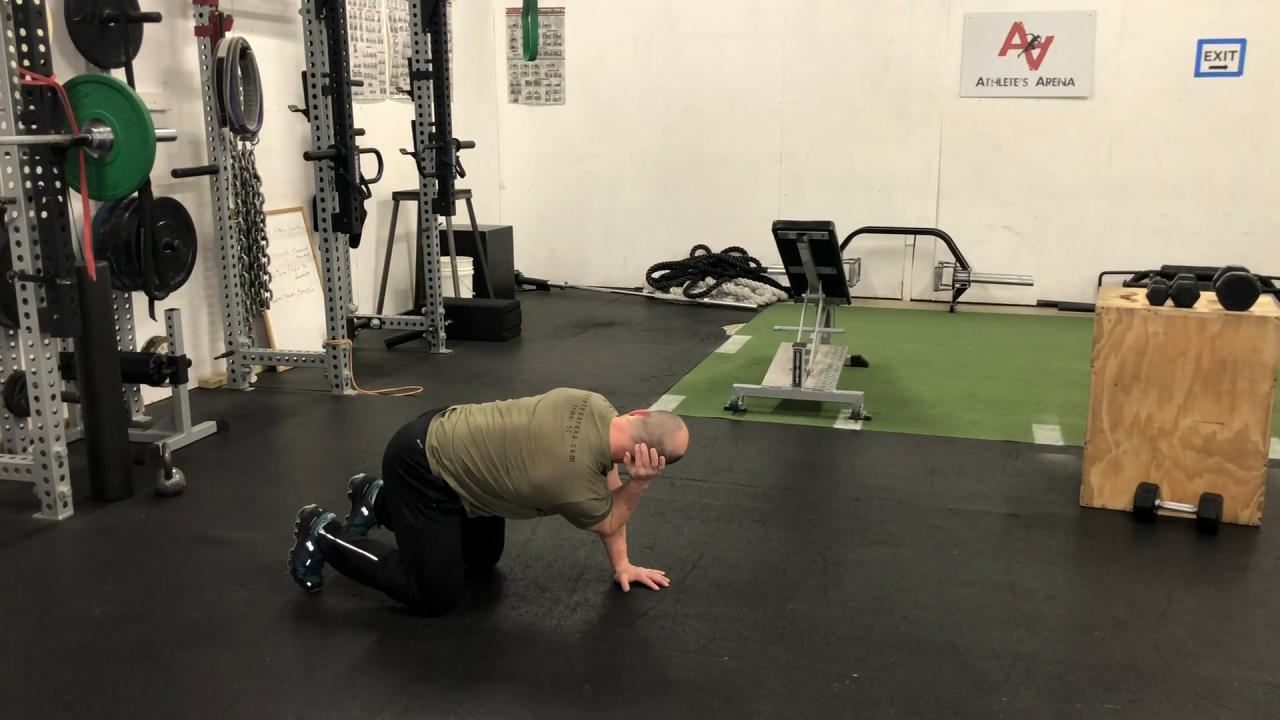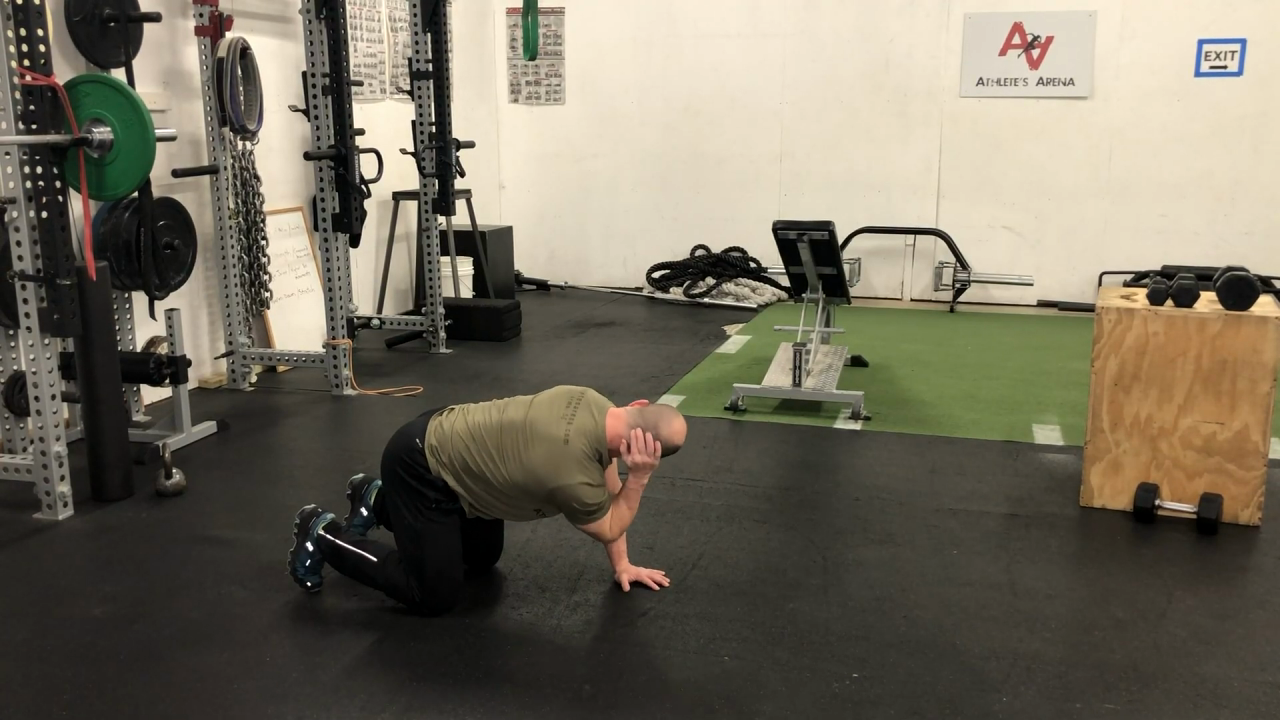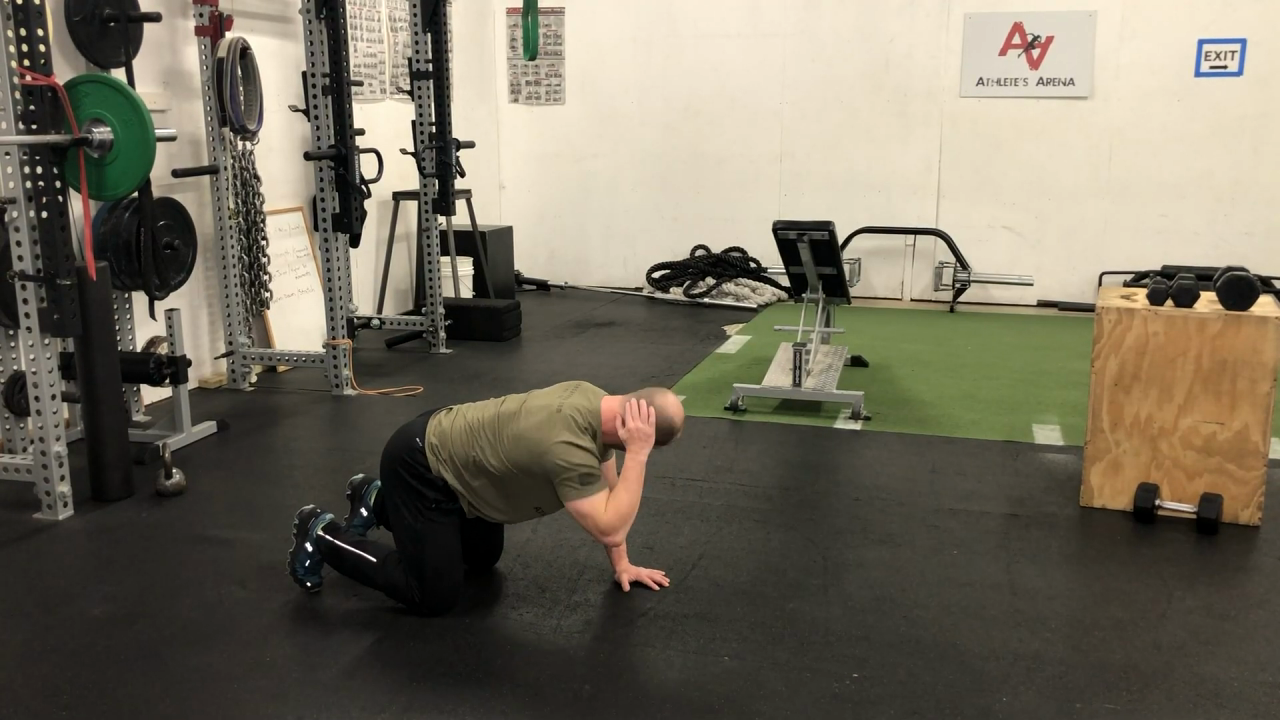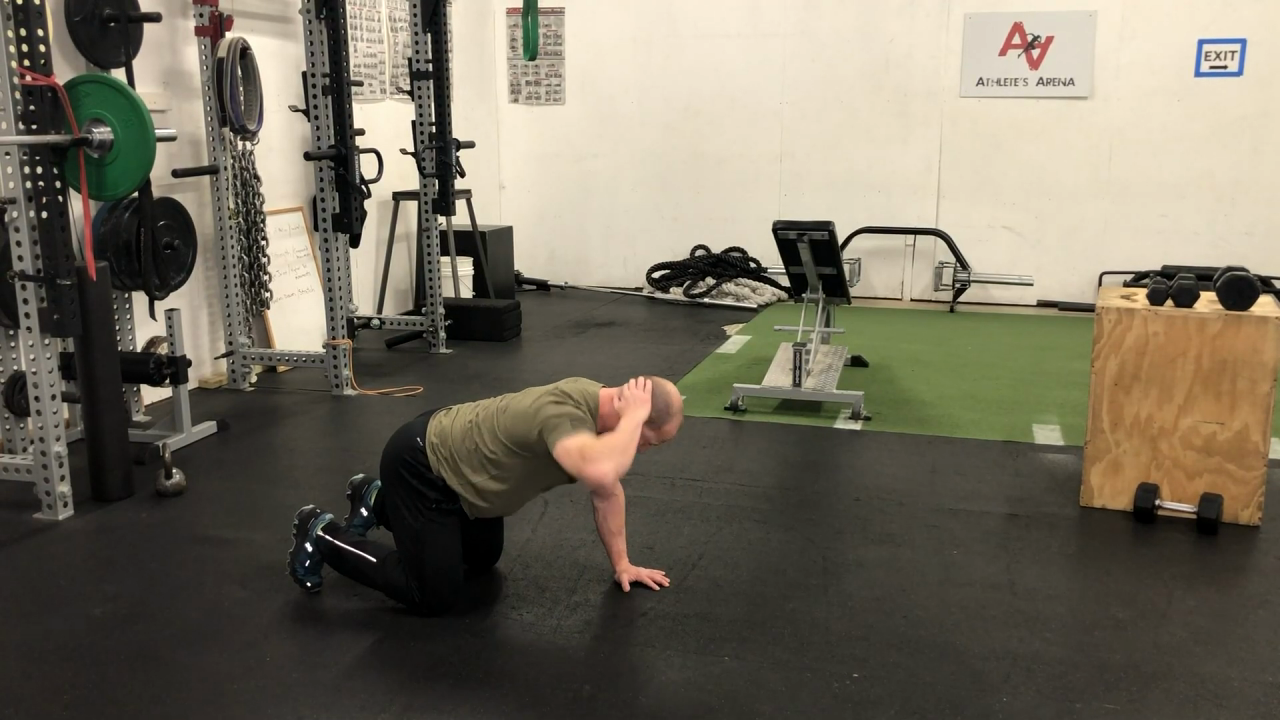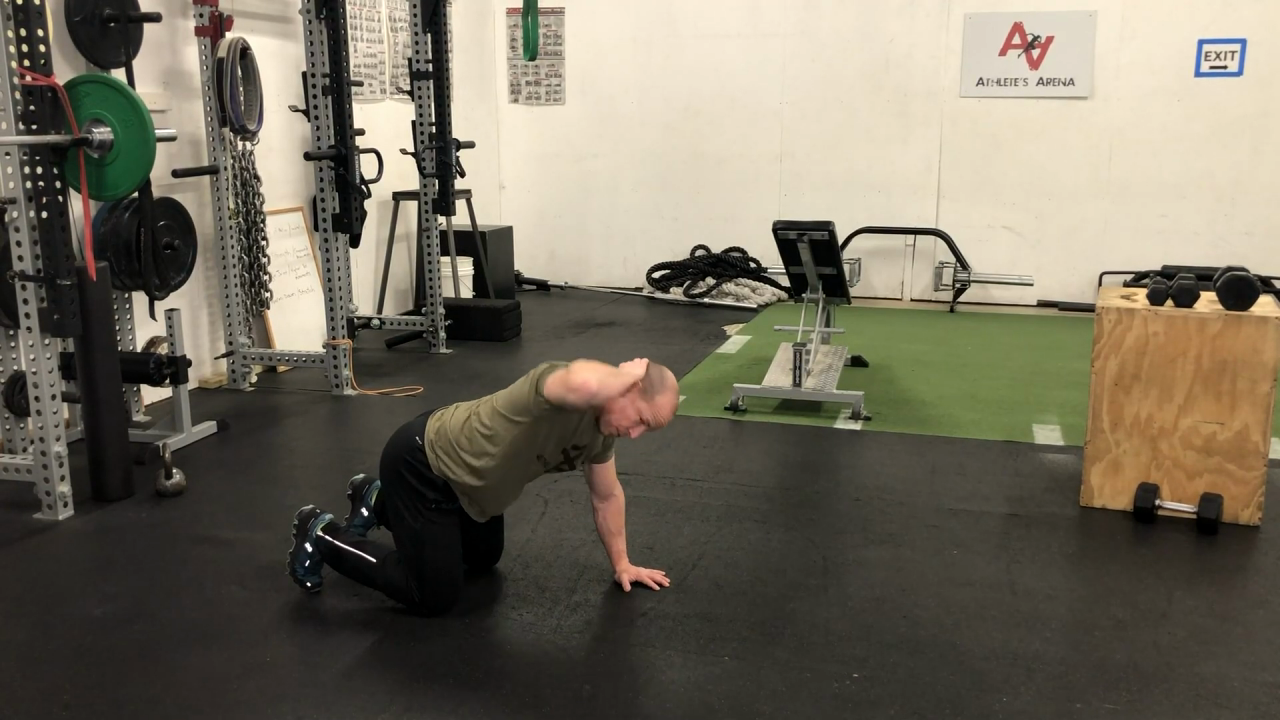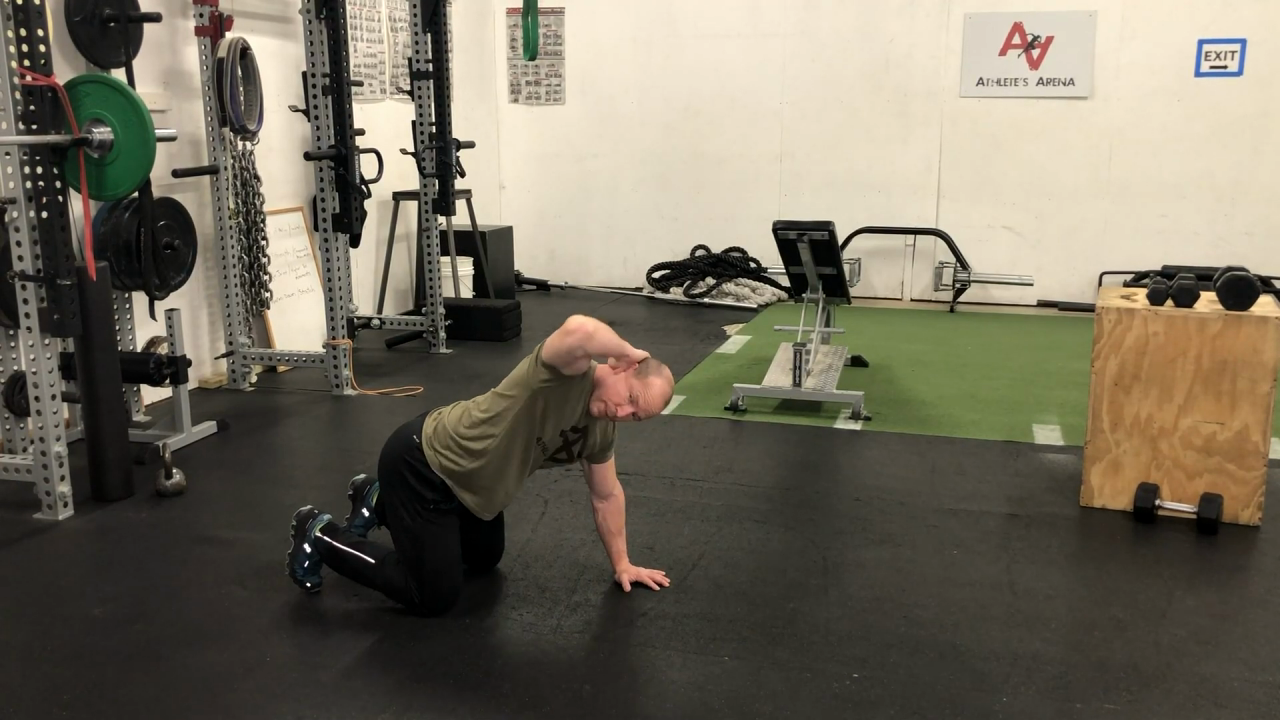
dt=0.3s
person 1, frame 1
left shoulder: (597, 409)
right shoulder: (576, 482)
left elbow: (609, 491)
right elbow: (608, 524)
left wrist: (621, 564)
right wrist: (640, 483)
left hip: (446, 436)
right hip: (420, 465)
left knee: (484, 557)
right knee: (434, 595)
left ankle: (378, 499)
right ankle: (325, 536)
person 1, frame 2
left shoulder: (596, 406)
right shoulder: (572, 470)
left elbow: (610, 491)
right elbow: (608, 529)
left wrist: (622, 564)
right wrist: (641, 476)
left hip: (446, 439)
right hip: (419, 465)
left knee: (483, 557)
right knee: (434, 596)
left ankle: (378, 500)
right ankle: (324, 537)
person 1, frame 3
left shoulder: (595, 402)
right shoulder: (567, 443)
left elbow: (610, 488)
right elbow: (610, 531)
left wrist: (622, 565)
right wrist: (638, 451)
left hip: (452, 450)
right hip: (419, 463)
left knee: (484, 557)
right knee: (434, 595)
left ankle: (377, 501)
right ankle: (324, 536)
person 1, frame 4
left shoulder: (596, 401)
right shoulder: (565, 410)
left elbow: (608, 491)
right elbow: (600, 471)
left wrist: (622, 563)
right wrist: (634, 416)
left hip: (454, 454)
right hip: (419, 463)
left knee: (483, 558)
right knee: (434, 596)
left ankle: (378, 501)
right ankle: (324, 537)
person 1, frame 5
left shoulder: (601, 427)
right shoulder: (569, 392)
left elbow: (606, 496)
right elbow: (582, 381)
left wrist: (622, 564)
right wrist: (628, 375)
left hip: (459, 465)
right hip: (420, 463)
left knee: (484, 558)
right knee: (435, 595)
left ankle: (377, 501)
right ankle: (324, 536)
person 1, frame 6
left shoulder: (600, 426)
right shoulder: (566, 375)
left elbow: (606, 495)
right elbow: (578, 330)
left wrist: (622, 564)
right wrist: (628, 351)
left hip: (462, 475)
right hip: (419, 463)
left knee: (484, 558)
right knee: (434, 596)
left ankle: (378, 502)
right ankle: (322, 537)
